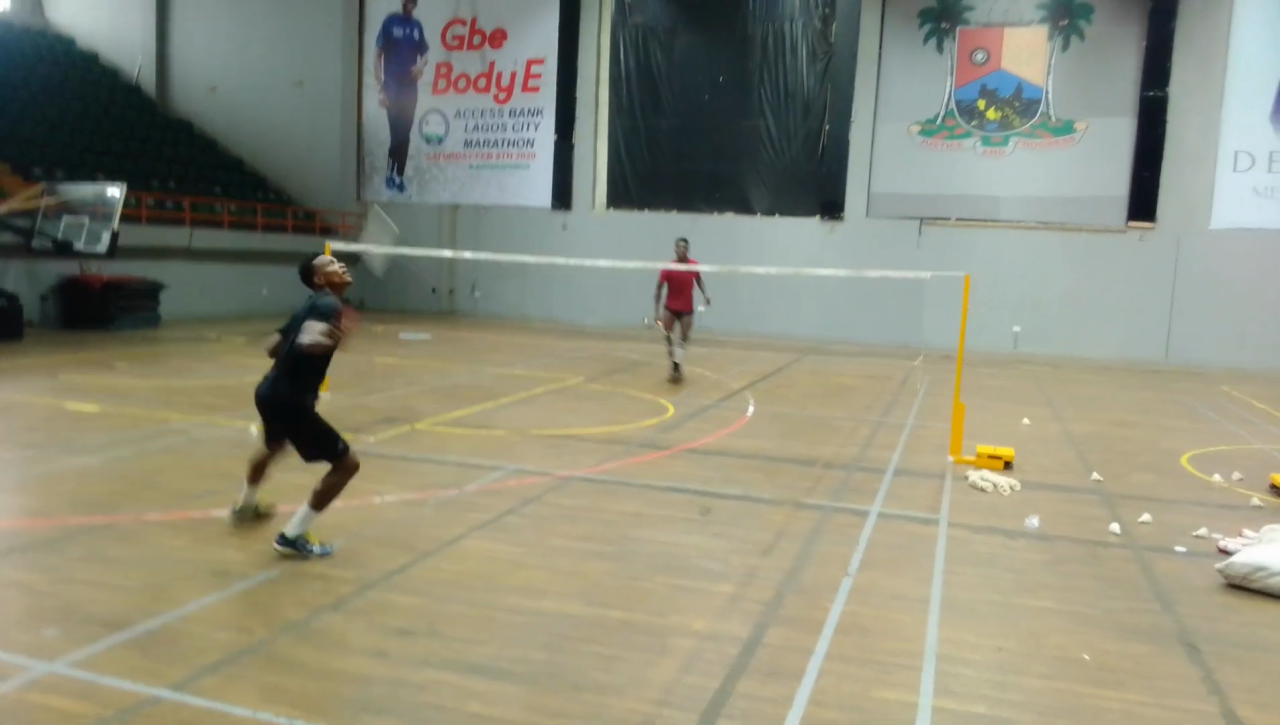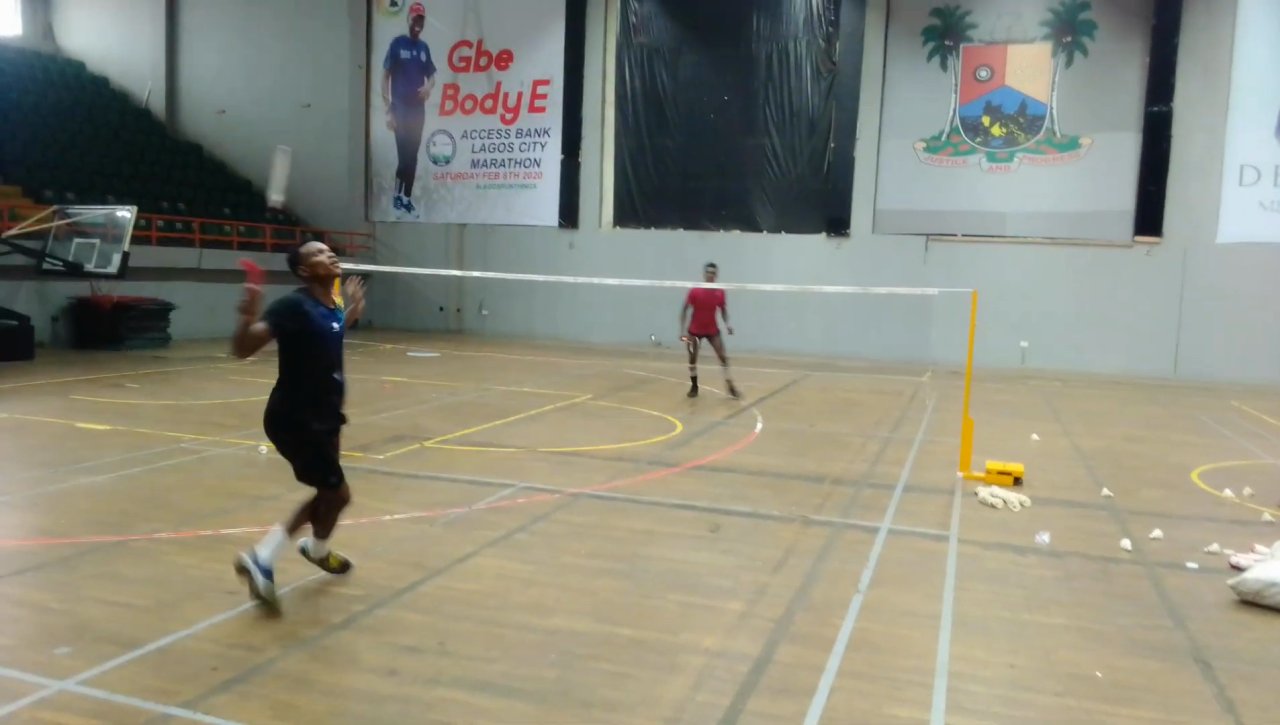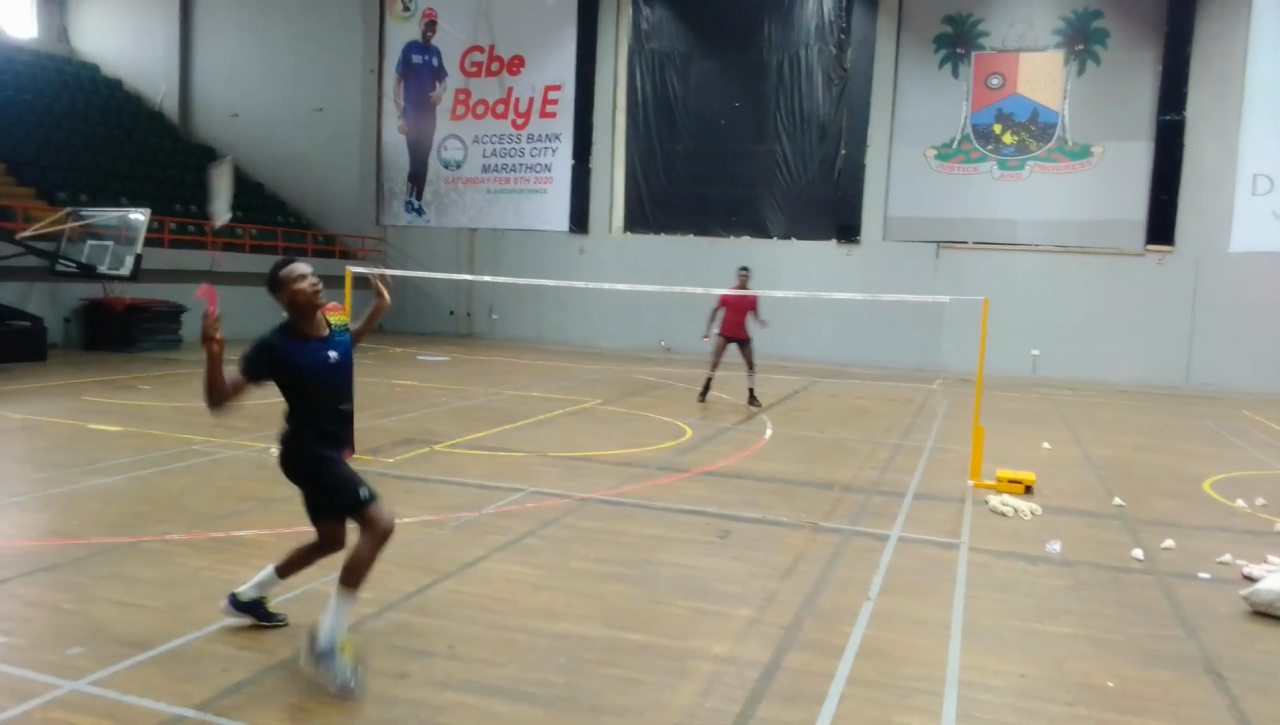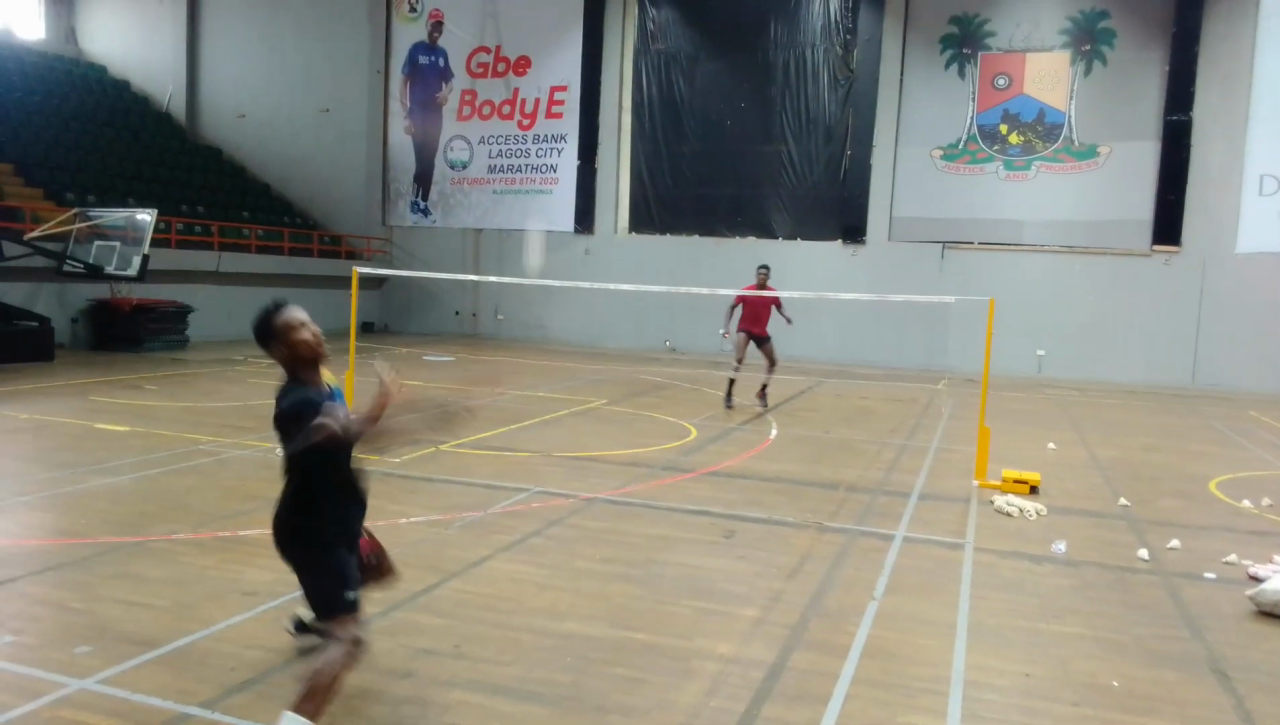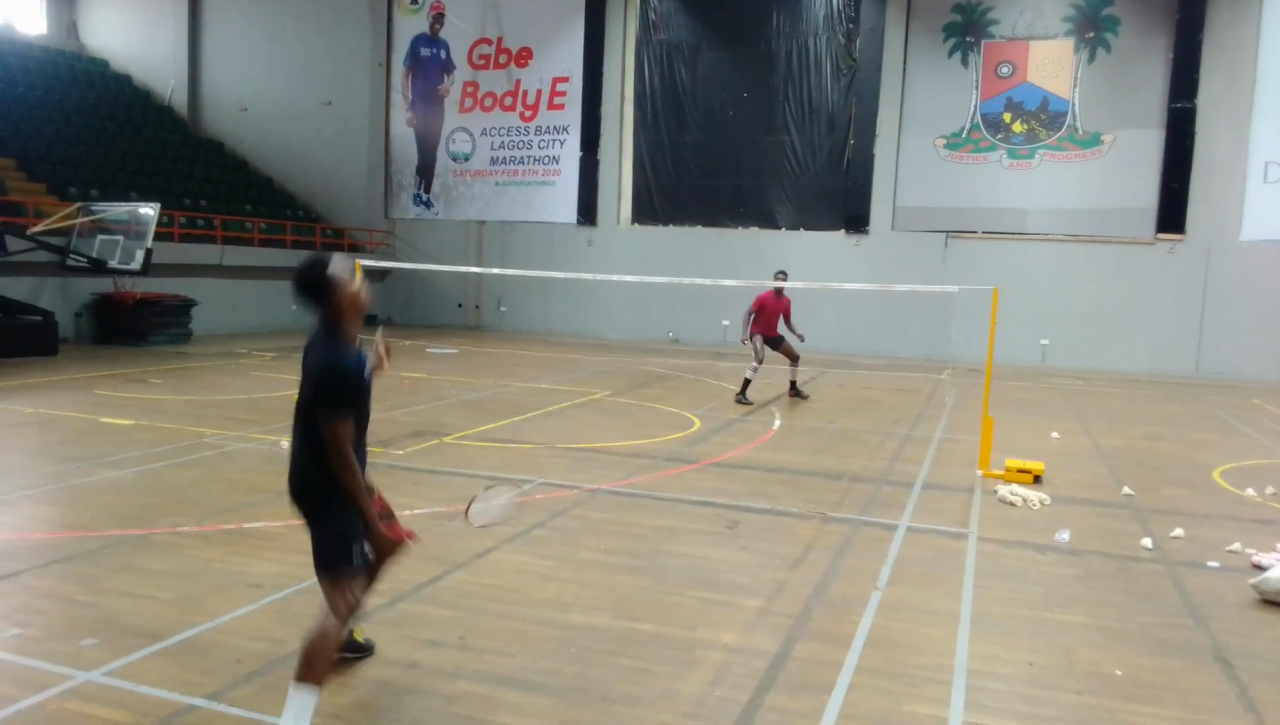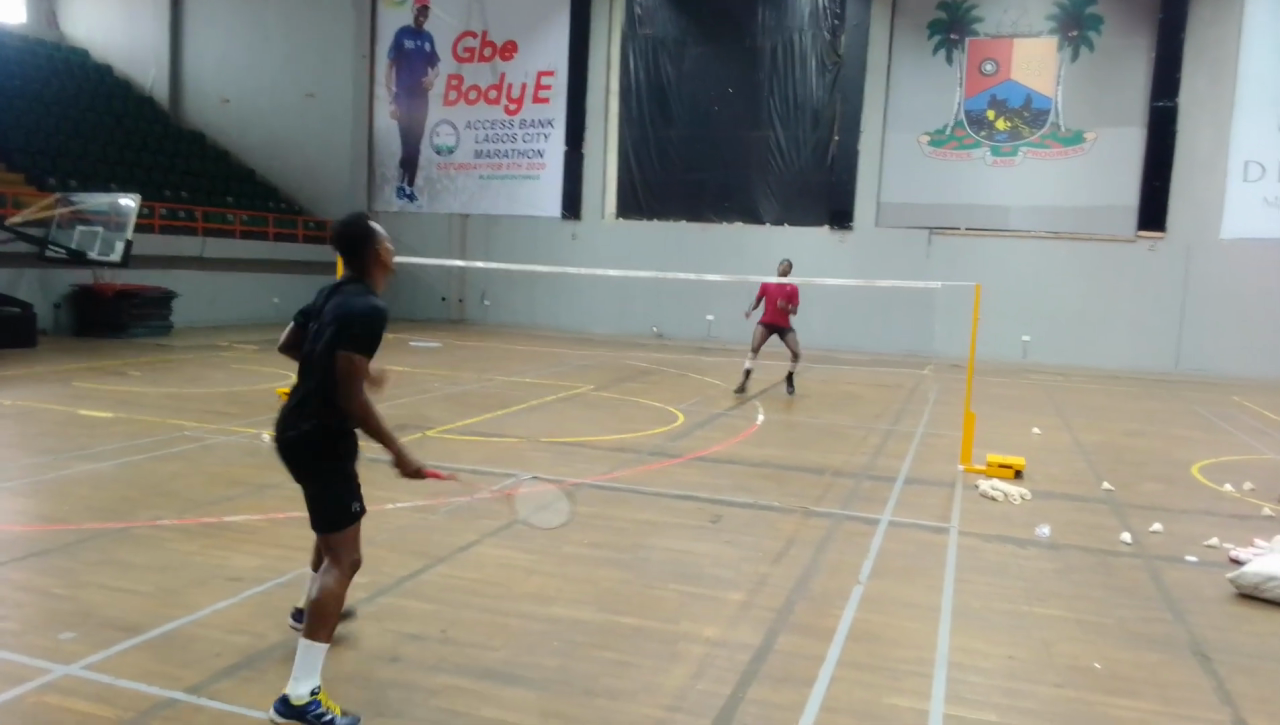
dt=0.2s
person 1, frame 1
left shoulder: (317, 305)
right shoulder: (328, 305)
left elbow: (274, 348)
right elbow: (306, 342)
right wrist: (328, 339)
left hip: (269, 394)
right hip: (288, 400)
left knee: (273, 449)
right knee: (347, 464)
left ankle: (246, 506)
right ankle: (292, 536)
person 1, frame 2
left shoulder: (335, 305)
right shoulder: (293, 305)
right elbow: (242, 350)
left wrist: (350, 314)
right wrist: (247, 317)
left hip: (322, 416)
right hip: (296, 418)
left knee: (327, 492)
right knee: (338, 494)
left ankle: (262, 559)
right ankle: (317, 550)
person 1, frame 3
left shoulder: (335, 322)
right shoulder: (275, 346)
right elbow: (218, 400)
left wrist: (376, 311)
right wrist: (214, 353)
left hip: (333, 451)
right hip: (311, 454)
left knee: (331, 539)
right knee: (380, 523)
left ankle: (248, 597)
right ankle: (328, 638)
person 1, frame 4
left shoulder: (320, 387)
right shoulder: (297, 405)
right elbow: (335, 437)
left wrist: (378, 407)
left hip: (336, 519)
right hip: (313, 530)
right knee: (346, 640)
left ankle: (319, 619)
person 1, frame 5
left shoulder: (335, 345)
right shoulder: (338, 355)
right elbow: (339, 451)
left wrist: (368, 369)
right wrist: (368, 512)
left hip: (334, 490)
right hip: (331, 490)
left knee: (388, 542)
right knee: (344, 602)
left ankle: (337, 636)
person 1, frame 6
left shoulder: (332, 296)
right shoulder: (368, 309)
left elbow: (288, 346)
right elbow: (350, 397)
right wrist: (398, 452)
left hip: (296, 429)
right hip: (319, 439)
left knee: (340, 522)
right knee: (344, 556)
left ankle: (315, 607)
person 2, frame 1
left shoulder: (417, 26)
right shoulder: (390, 22)
left elbow: (424, 54)
right elbow: (378, 55)
left wrist: (421, 65)
right wrist: (381, 88)
left hip: (410, 87)
right hip: (393, 86)
left knee: (405, 134)
right knee: (397, 134)
left ankle: (399, 178)
right ankle: (391, 177)
person 2, frame 2
left shoulder: (424, 48)
right shoulder: (397, 44)
left elbow: (431, 76)
right elbow: (386, 76)
left wrist: (428, 87)
right wrist: (388, 109)
left hip: (418, 109)
right hip: (400, 108)
left knee: (412, 156)
right knee: (404, 155)
left ankle: (407, 198)
right ankle: (398, 197)
person 2, frame 3
left shoulder: (436, 52)
right shoulder: (409, 49)
left elbow: (443, 81)
right elbow: (398, 81)
left wrist: (440, 92)
right wrist: (399, 113)
left hip: (429, 113)
right hip: (411, 112)
left knee: (423, 160)
right knee: (415, 159)
left ankle: (417, 202)
right ankle: (409, 202)
person 2, frame 4
left shoulder: (442, 53)
right shoulder: (416, 49)
left elbow: (449, 81)
right elbow: (404, 82)
left wrist: (446, 92)
right wrist: (406, 114)
left hip: (436, 114)
right hip: (418, 113)
left knee: (429, 161)
right knee: (421, 160)
left ankle: (423, 203)
right ankle: (415, 202)
person 2, frame 5
left shoulder: (444, 45)
right shoulder: (417, 41)
left elbow: (451, 73)
right elbow: (406, 74)
left wrist: (448, 84)
right wrist: (408, 106)
left hip: (437, 106)
right hip: (419, 105)
left knee: (432, 153)
right knee: (424, 153)
left ankle: (426, 196)
right ankle: (417, 195)
person 2, frame 6
left shoulder: (428, 37)
right shoulder: (401, 34)
left elbow: (435, 66)
right elbow: (390, 66)
left wrist: (432, 76)
right wrist: (392, 99)
left hip: (421, 98)
right hip: (403, 98)
left knee: (415, 146)
right knee: (407, 145)
left ankle: (409, 188)
right ankle: (401, 187)
